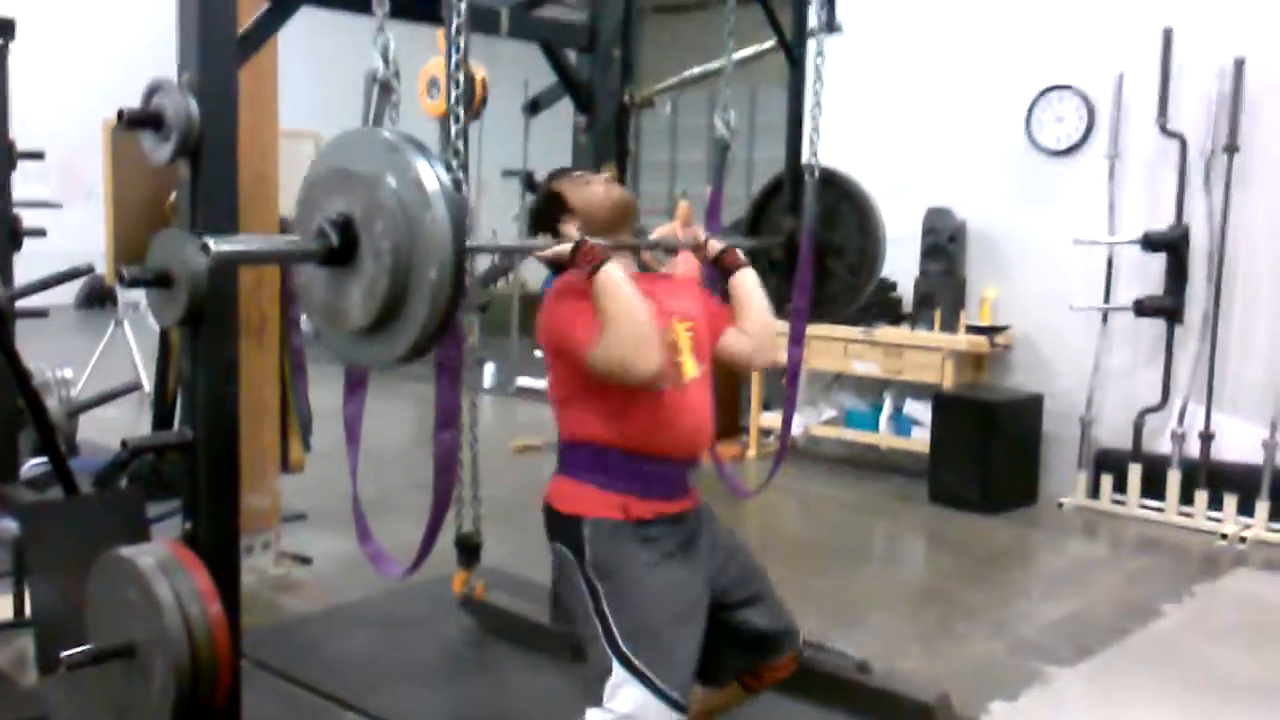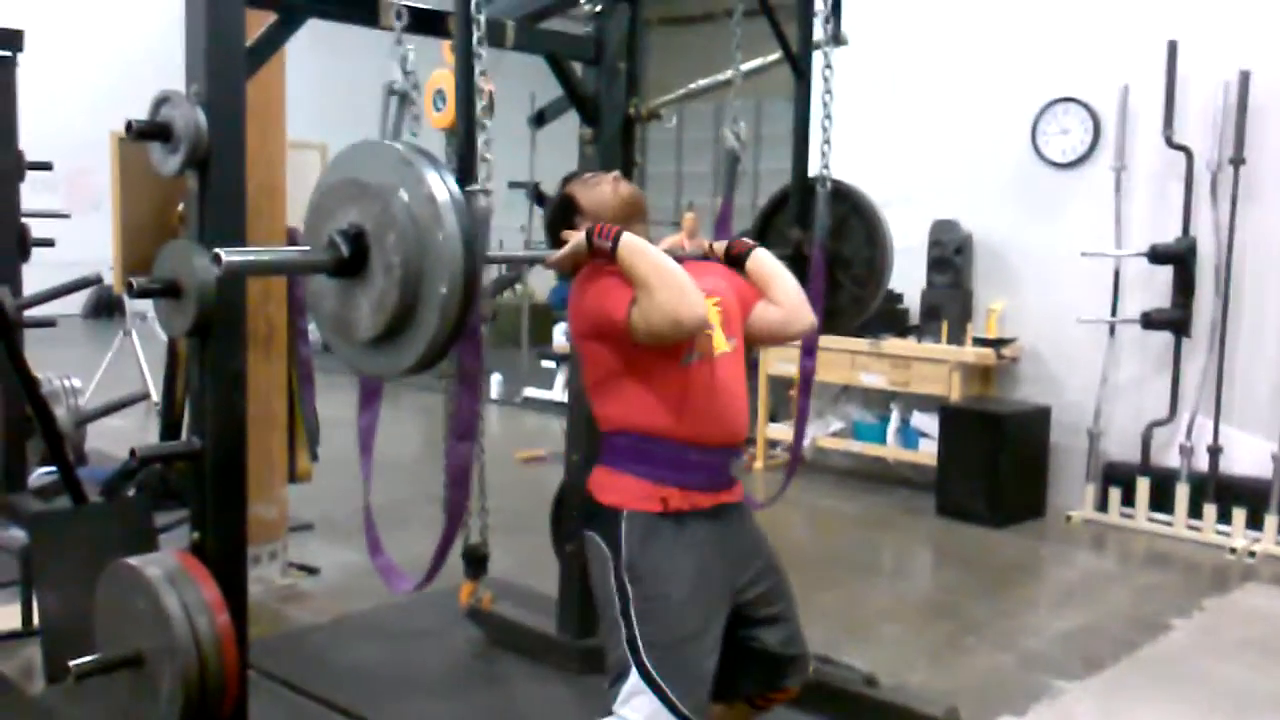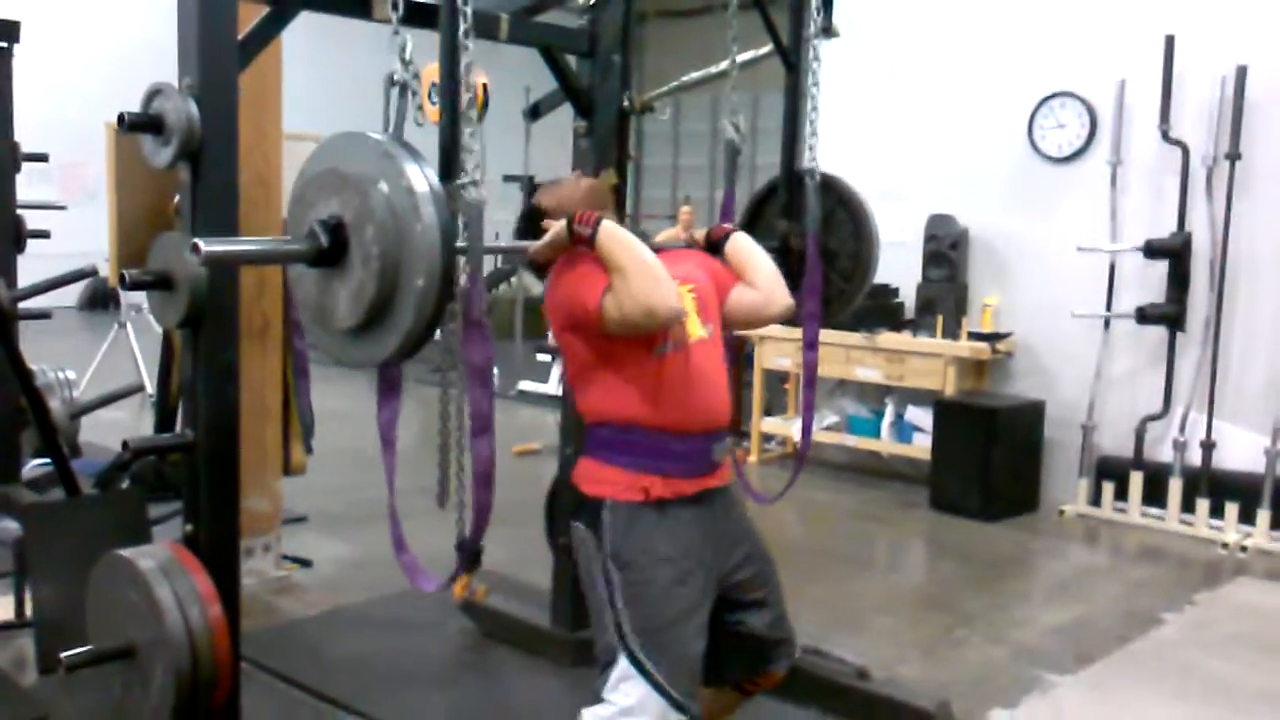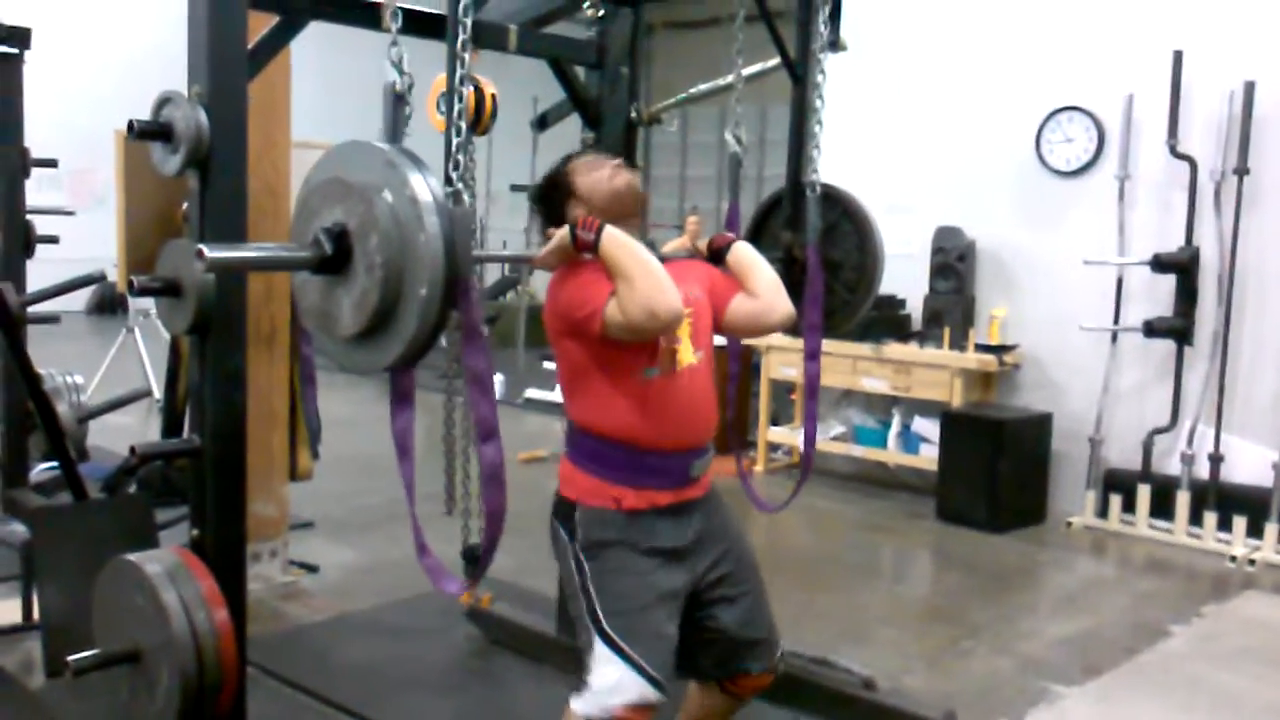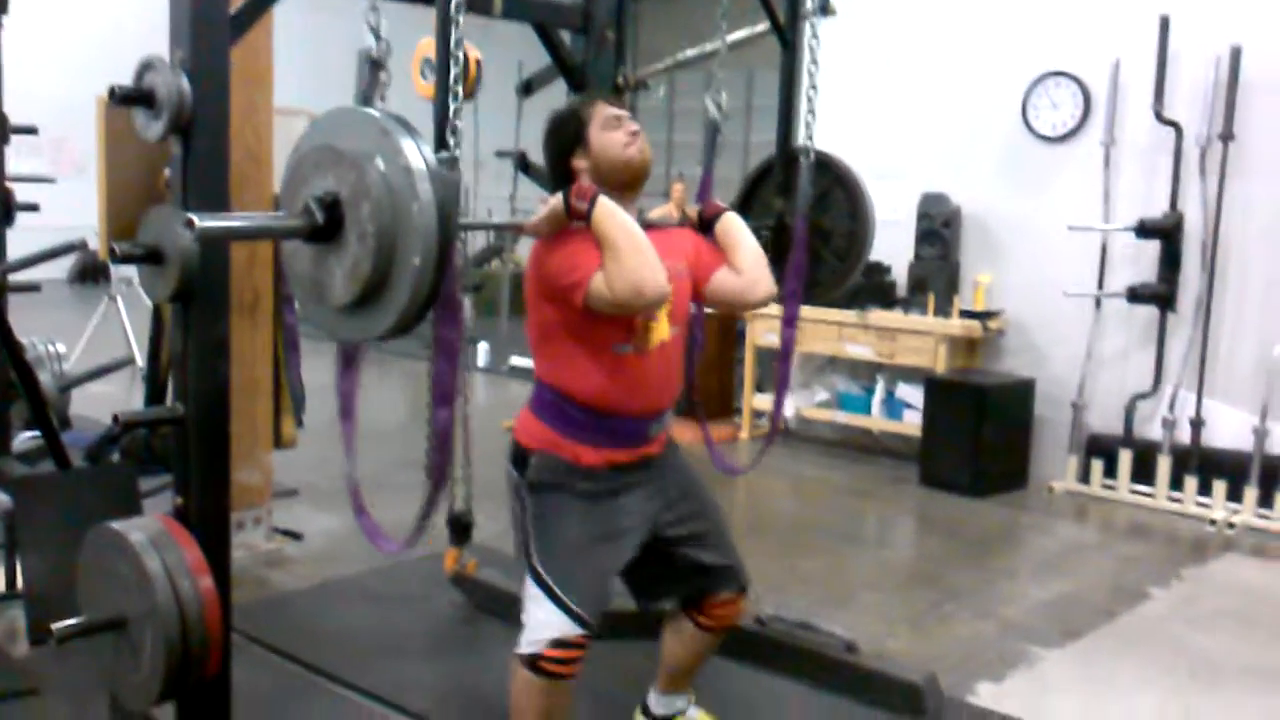
dt=0.3s
person 1, frame 1
left shoulder: (680, 291)
right shoulder: (573, 297)
left elbow: (760, 349)
right elbow: (642, 362)
left wrist: (729, 259)
right wrist: (597, 261)
left hip: (682, 514)
right hip: (606, 521)
left knee: (772, 648)
person 1, frame 2
left shoulder: (711, 276)
right shoulder: (600, 284)
left elbow: (796, 319)
right elbow: (682, 316)
left wrist: (739, 250)
right wrist: (612, 242)
left hip: (723, 509)
right hip: (644, 518)
left knee: (777, 667)
person 1, frame 3
left shoulder: (688, 264)
right shoulder: (576, 275)
left elbow: (773, 302)
right elbow: (657, 307)
left wrist: (721, 235)
right wrist: (592, 226)
left hip: (710, 494)
right hip: (630, 507)
left knee: (763, 653)
person 1, frame 4
left shoulder: (691, 276)
right shoulder: (579, 283)
left elbow: (775, 311)
right elbow: (659, 311)
left wrist: (725, 245)
right wrist: (596, 236)
left hip: (693, 504)
right hip: (608, 515)
left knee: (750, 661)
person 1, frame 5
left shoulder: (676, 242)
right shoulder: (565, 247)
left elbow: (755, 288)
right elbow: (643, 290)
left wrist: (716, 215)
right wrist: (590, 204)
left hip: (650, 458)
right hip: (566, 466)
left knee: (719, 591)
right knee: (559, 633)
